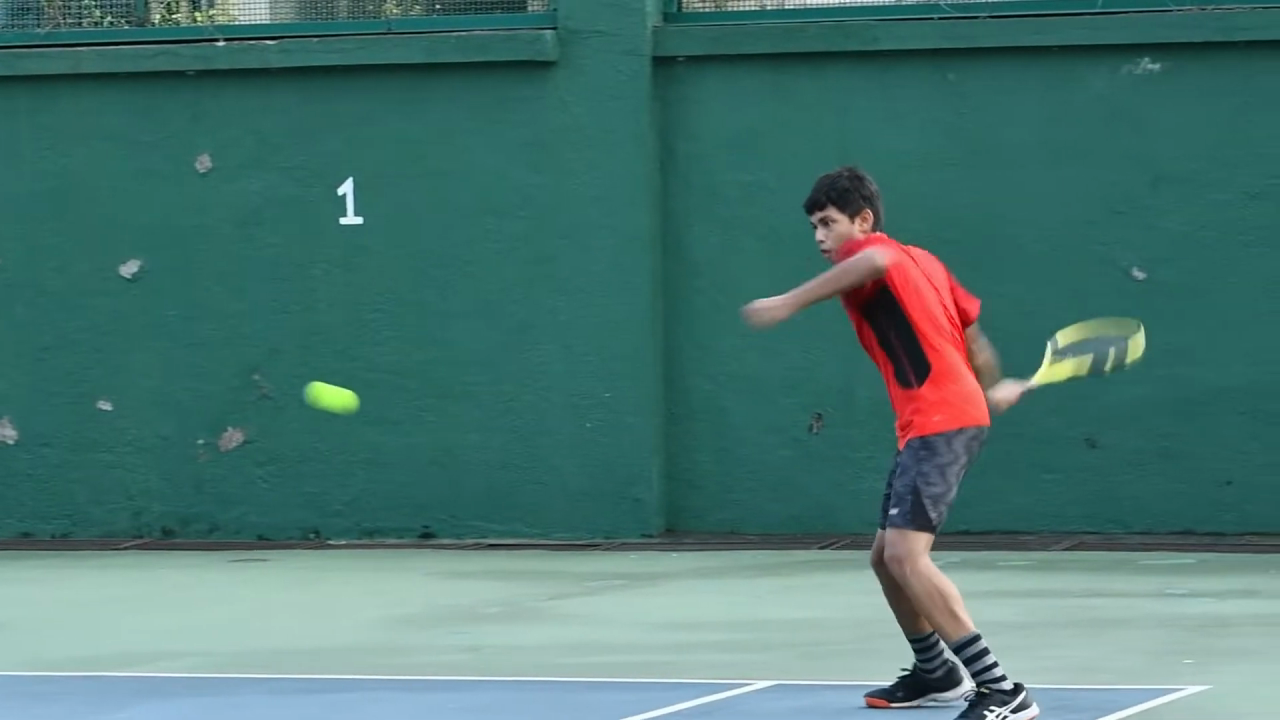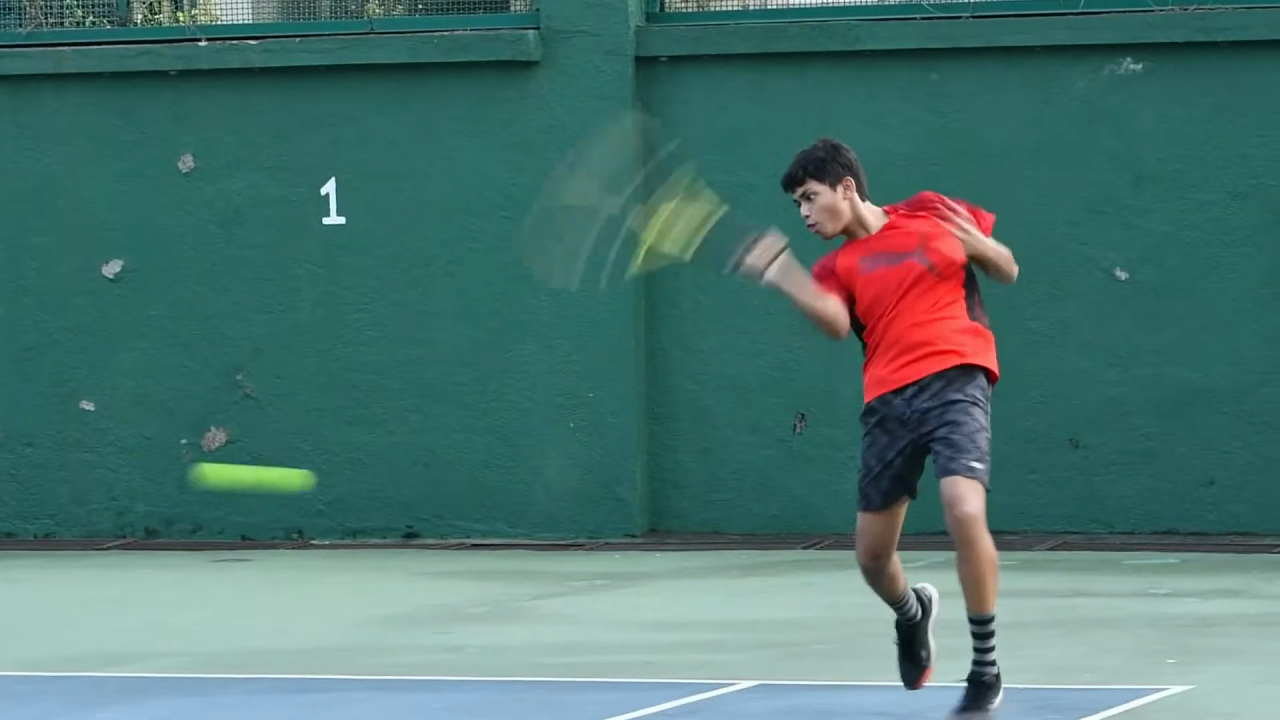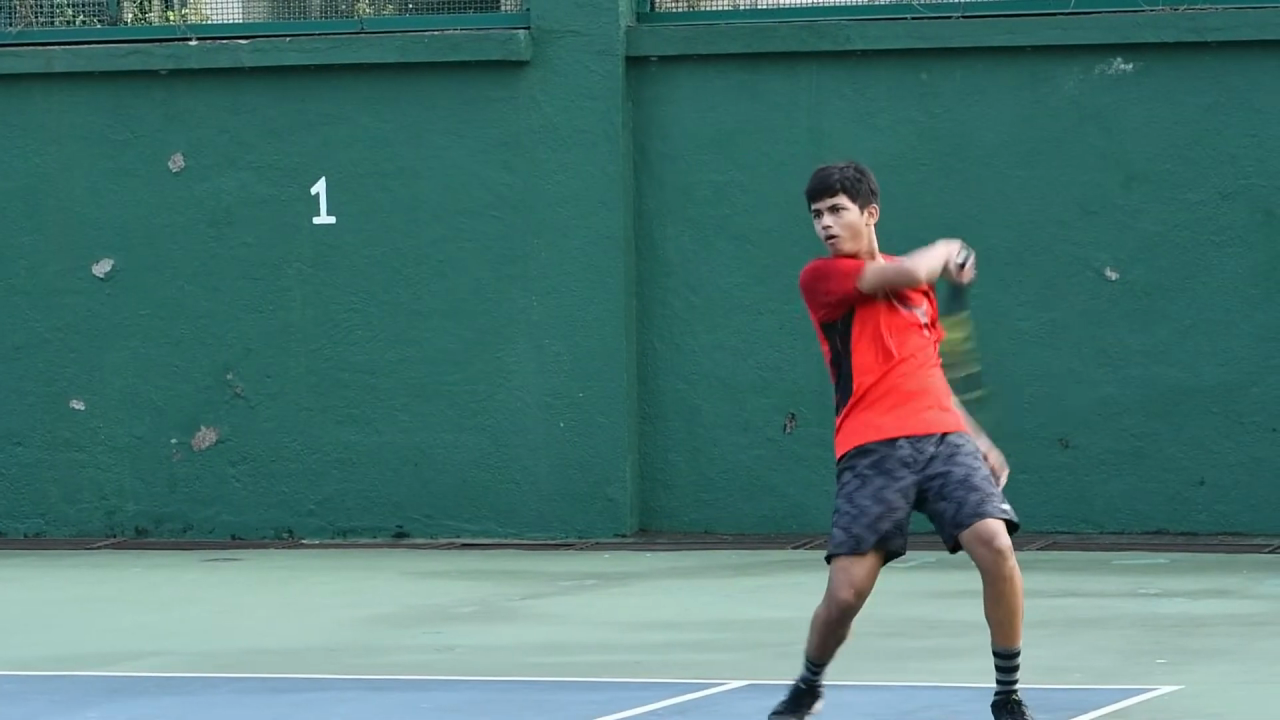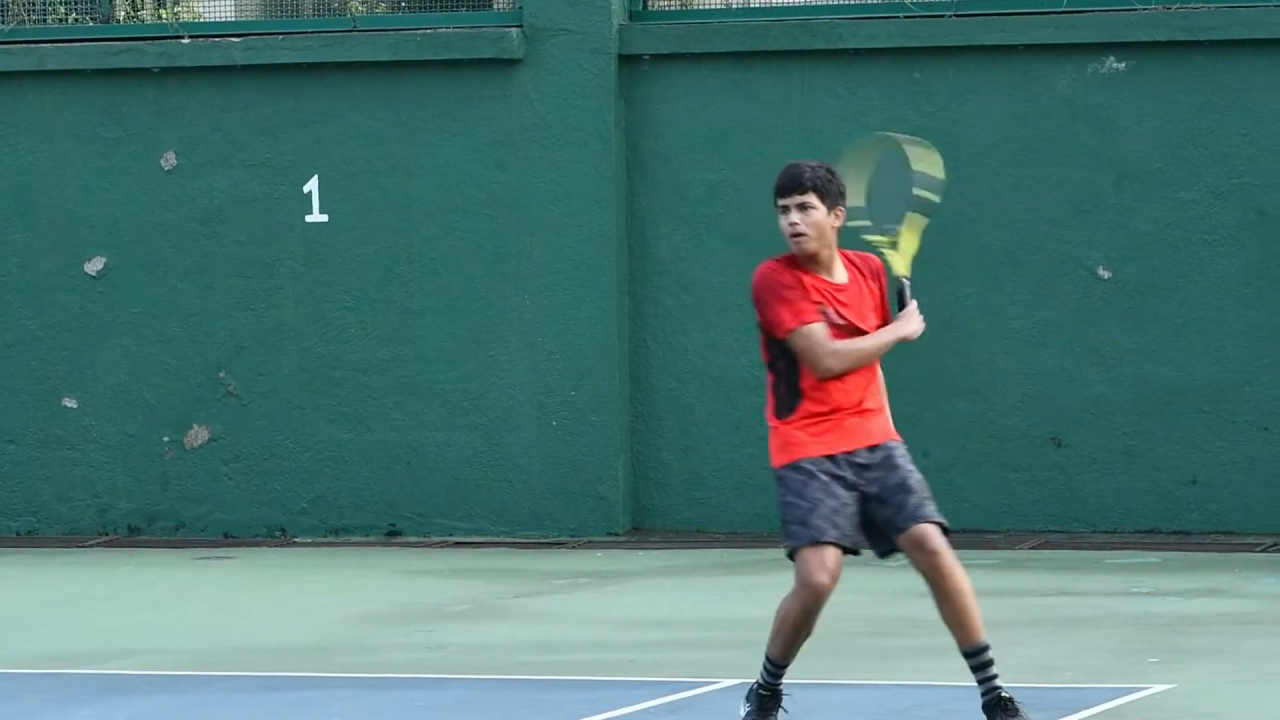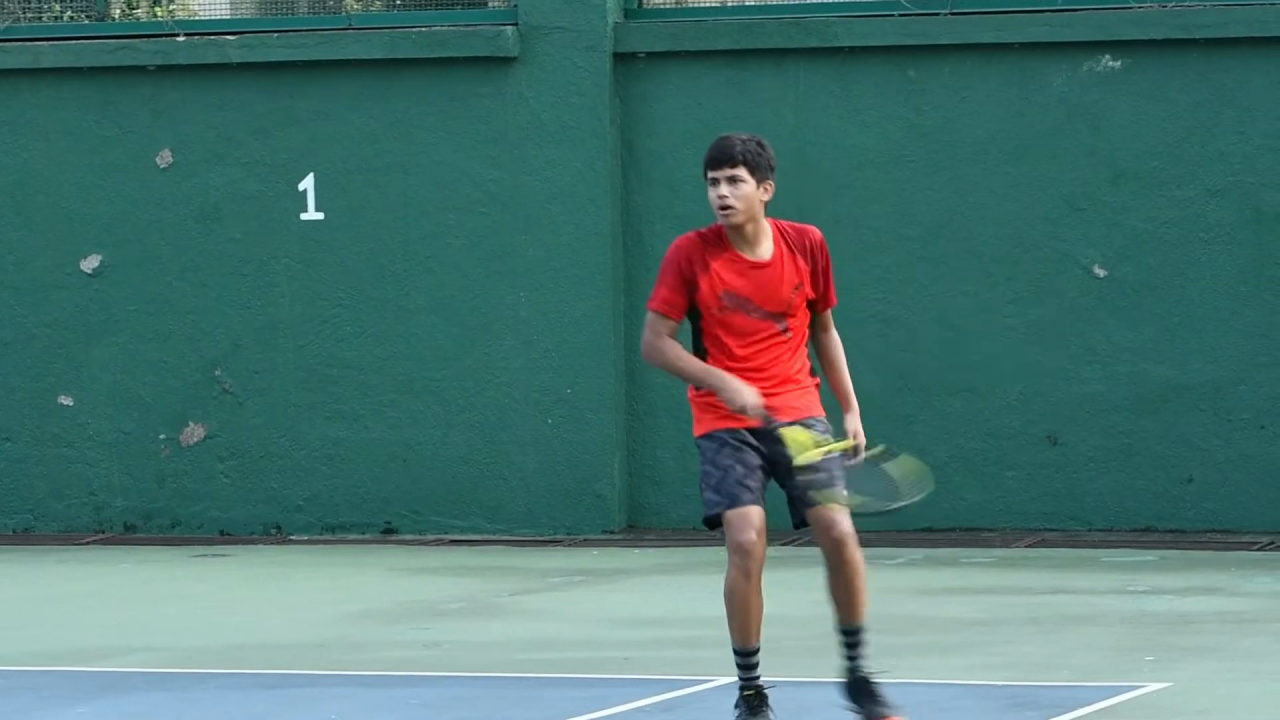
dt=0.4s
person 1, frame 1
left shoulder: (868, 249)
right shoulder: (921, 261)
left elbow: (877, 263)
right elbow: (973, 332)
left wrist: (788, 302)
right wrist: (993, 387)
left hip: (940, 423)
right hip: (931, 427)
left knee: (905, 556)
right knee: (886, 556)
right ankle: (934, 670)
person 1, frame 2
left shoulder: (931, 212)
right shoulder: (836, 269)
left elbow: (1008, 270)
right elbow: (834, 321)
left wrist: (977, 241)
right wrist: (781, 272)
left hip: (956, 379)
right hip: (889, 401)
left knee: (964, 511)
right knee: (872, 553)
left ankle: (985, 673)
right ankle: (913, 613)
person 1, frame 3
left shoulder: (918, 283)
right shoulder: (821, 277)
right elbow: (907, 273)
left wrist: (976, 440)
right wrist: (947, 249)
left hip: (943, 437)
right hip: (872, 449)
left knee: (996, 547)
right knee: (844, 595)
person 1, frame 4
left shoulder: (871, 271)
right shoulder: (775, 278)
right elbow: (826, 360)
left wrist: (884, 430)
right wrist: (899, 330)
left hip: (874, 444)
right hip: (808, 454)
left knee: (933, 549)
right knee: (817, 578)
person 1, frame 5
left shoulder: (807, 243)
right shoulder: (689, 253)
left elbow: (822, 330)
right elbow: (654, 345)
left wrist: (850, 408)
right wrist: (725, 385)
left hip: (799, 417)
right hip: (726, 424)
left knee: (839, 532)
right knee: (746, 540)
